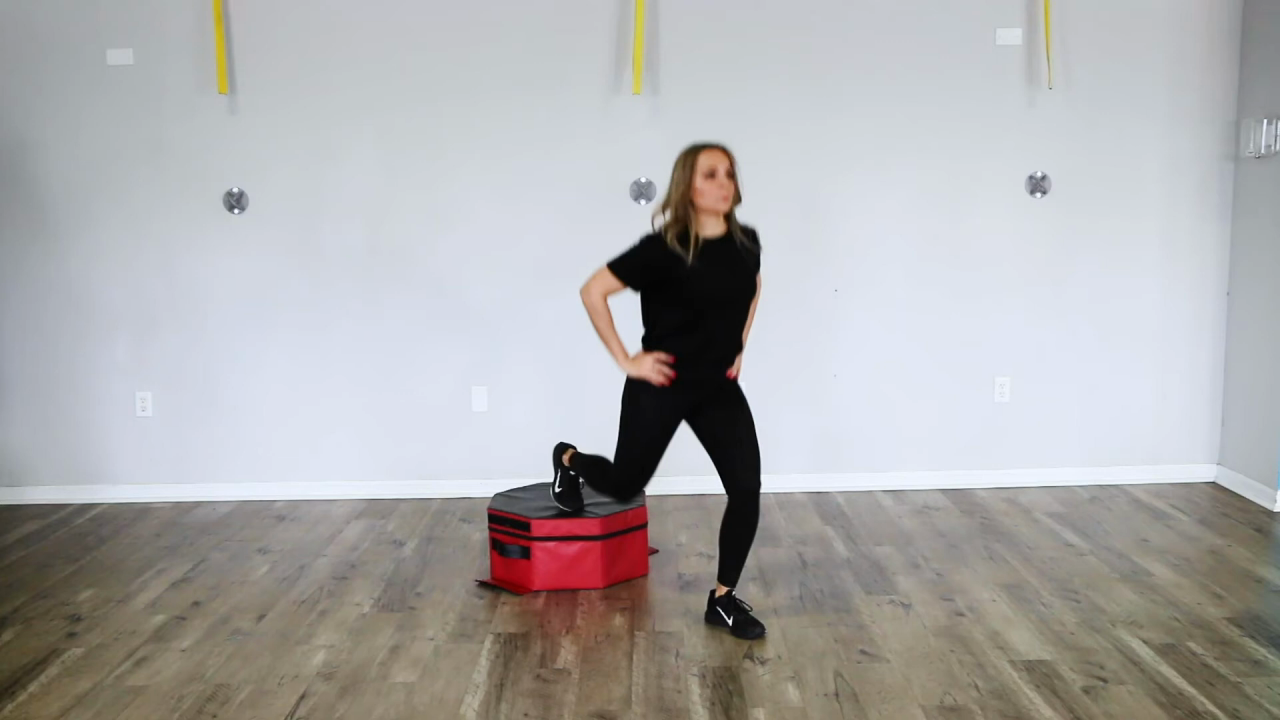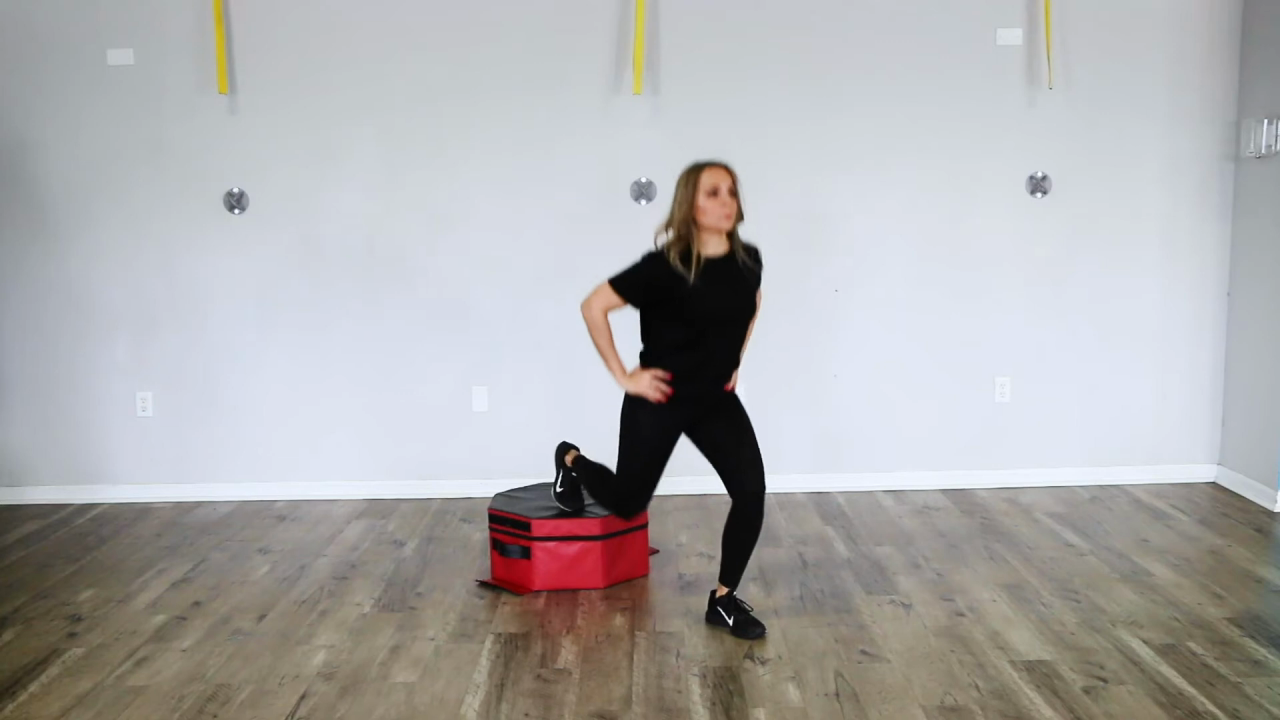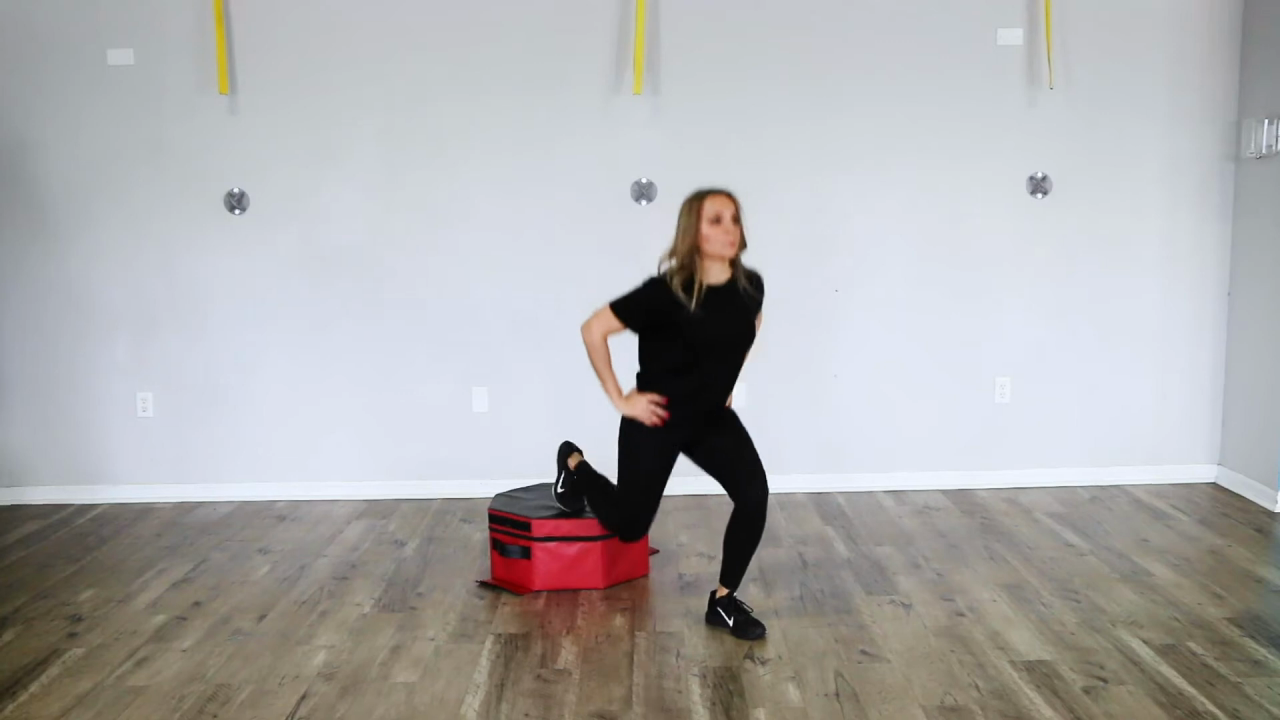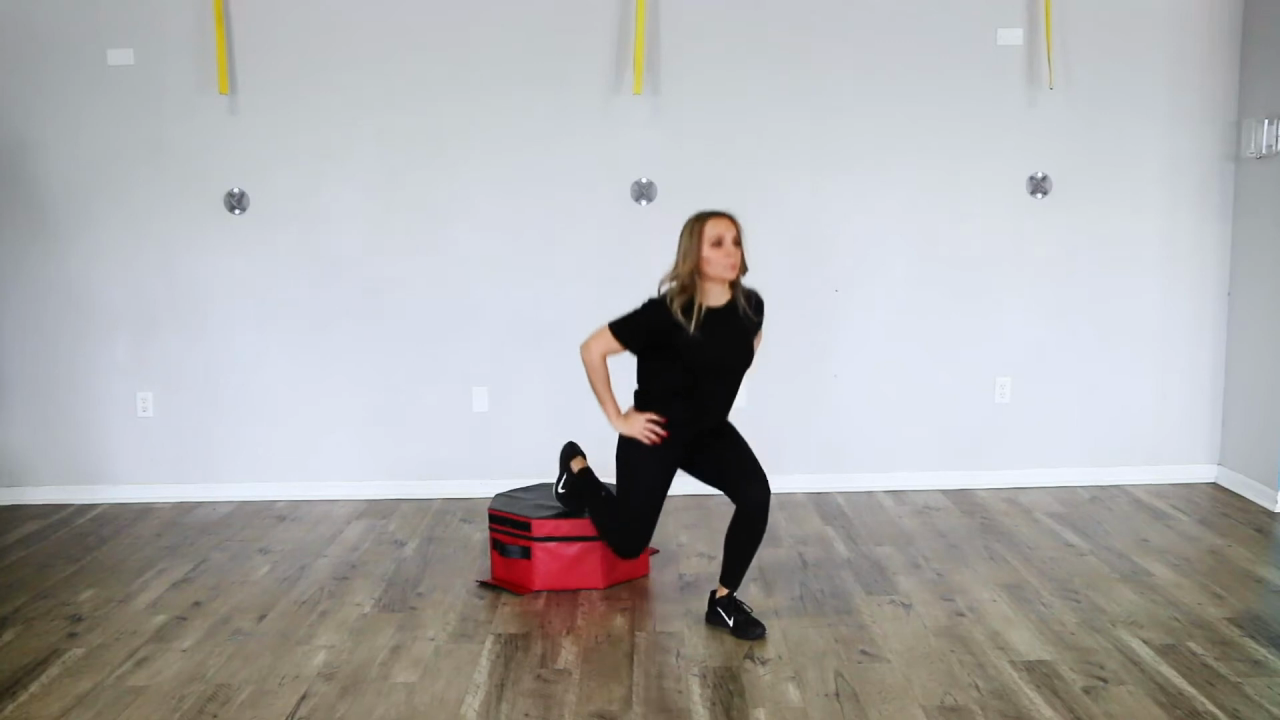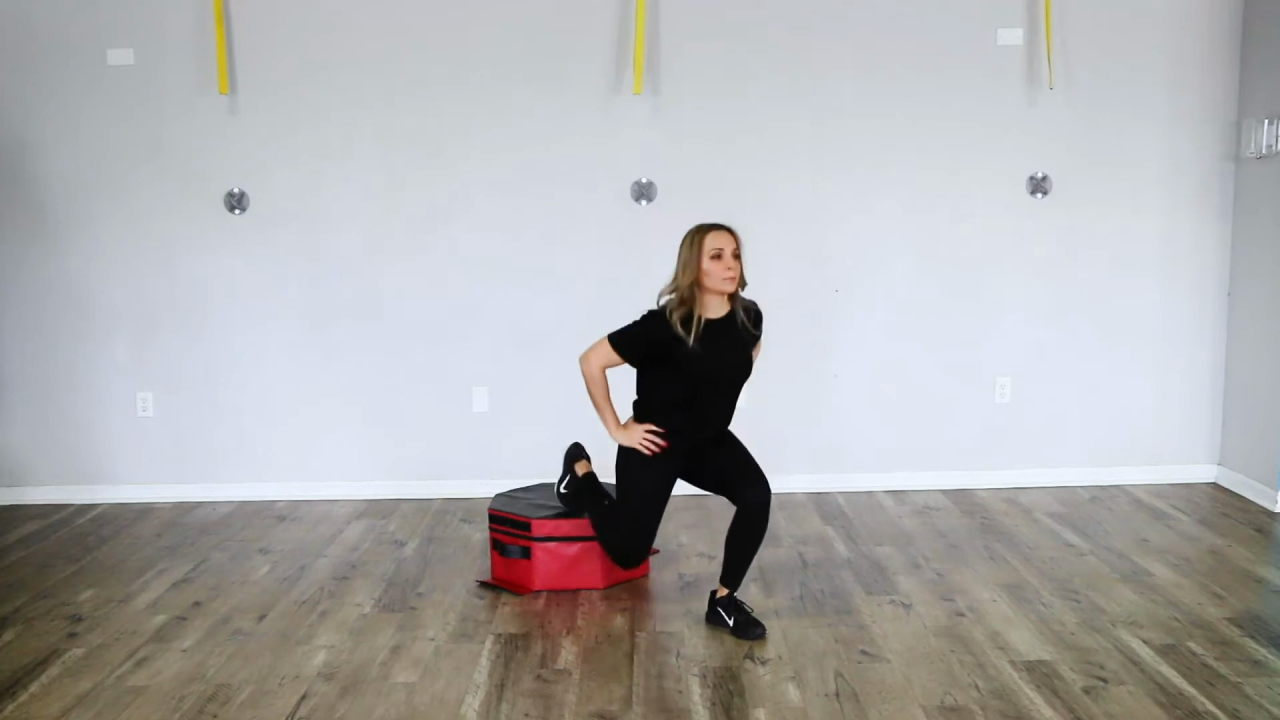
dt=0.1s
person 1, frame 1
left shoulder: (746, 242)
right shoulder: (663, 248)
right elbow: (593, 291)
right wrist: (625, 360)
left hip: (718, 386)
right hip: (661, 386)
left knee: (747, 487)
right knee: (626, 485)
left ankle: (723, 598)
right ankle: (569, 464)
person 1, frame 2
left shoulder: (748, 260)
right shoulder: (665, 266)
right elbow: (594, 306)
right wrist: (623, 376)
left hip: (716, 401)
right hip: (660, 402)
left knee: (751, 491)
right knee: (628, 502)
left ankle: (724, 598)
right ankle: (571, 463)
person 1, frame 3
left shoulder: (750, 286)
right shoulder: (667, 292)
right elbow: (594, 330)
right wrist: (620, 400)
left hip: (713, 417)
right hip: (657, 419)
left knee: (754, 494)
right knee: (628, 524)
left ankle: (724, 600)
right ankle: (574, 466)
person 1, frame 4
left shoulder: (750, 305)
right shoulder: (666, 313)
right elbow: (593, 350)
right wrist: (617, 418)
left hip: (710, 433)
right hip: (655, 437)
left knee: (756, 496)
right knee: (628, 542)
left ankle: (724, 600)
right ankle: (576, 468)
person 1, frame 5
left shoulder: (749, 317)
right shoulder: (665, 325)
right elbow: (592, 361)
right wrist: (616, 428)
left hip: (710, 441)
right hip: (654, 445)
left knee: (757, 497)
right knee: (628, 552)
left ankle: (724, 600)
right ankle: (580, 469)
